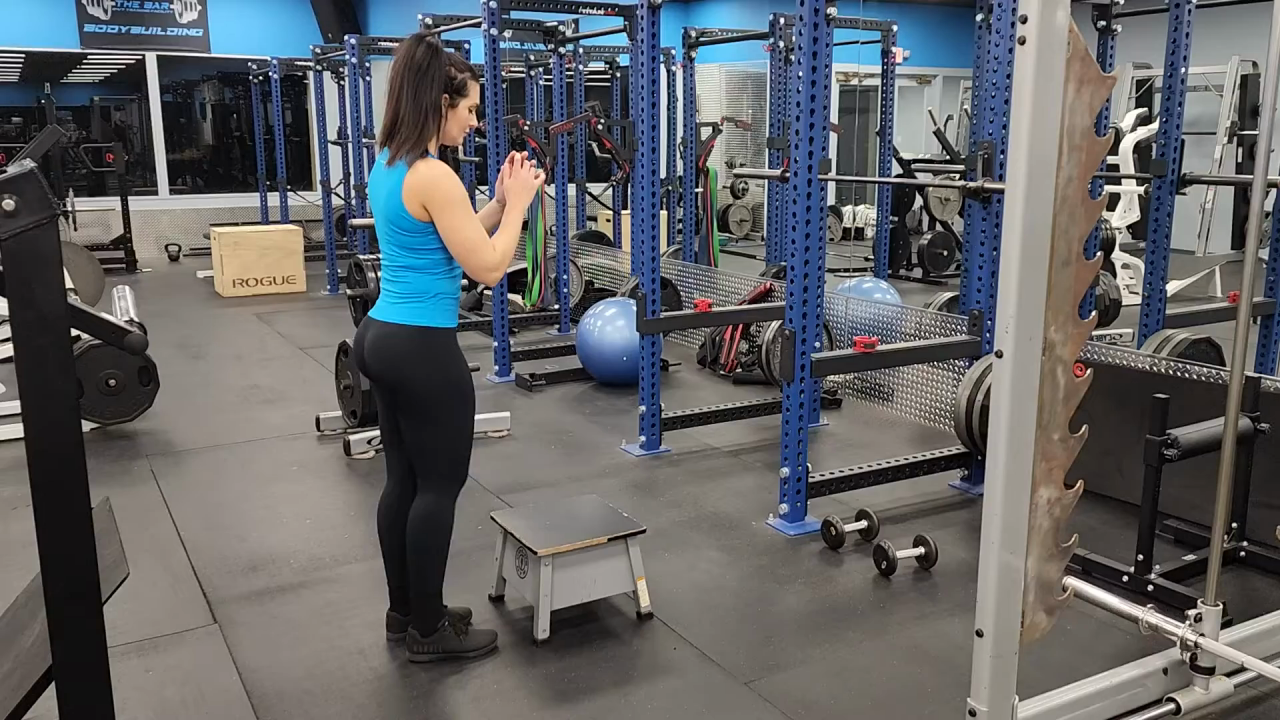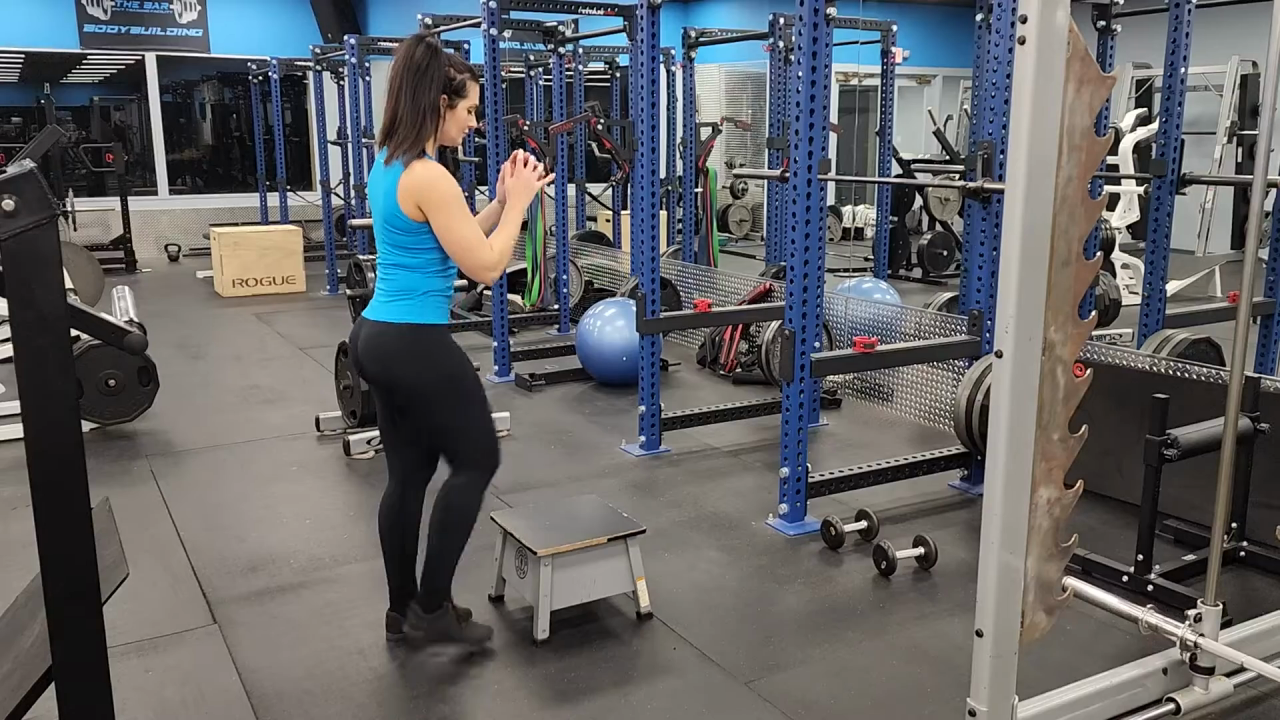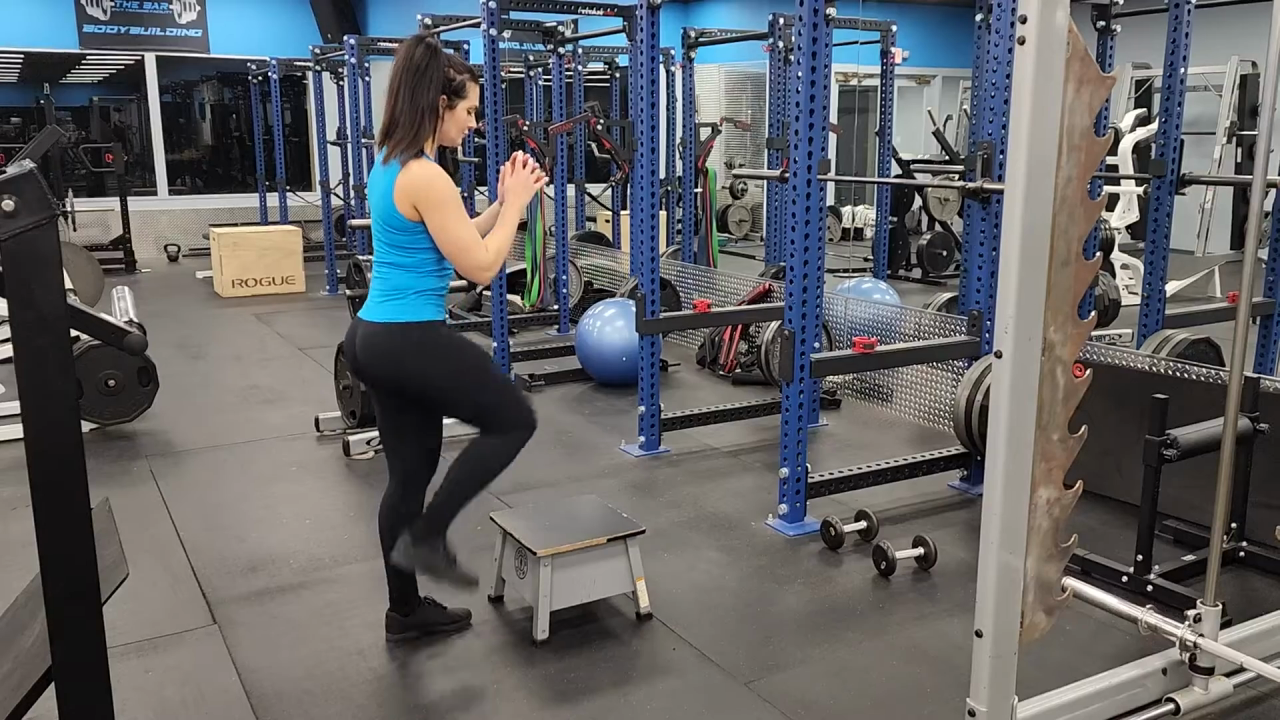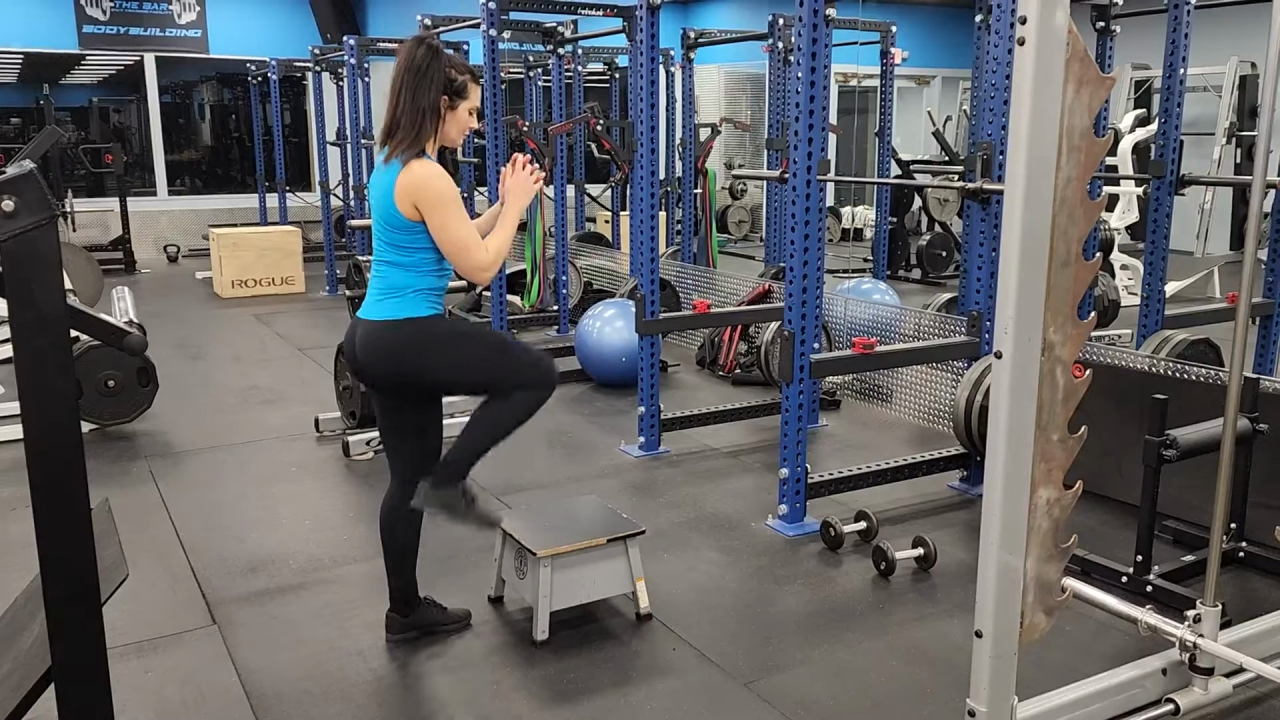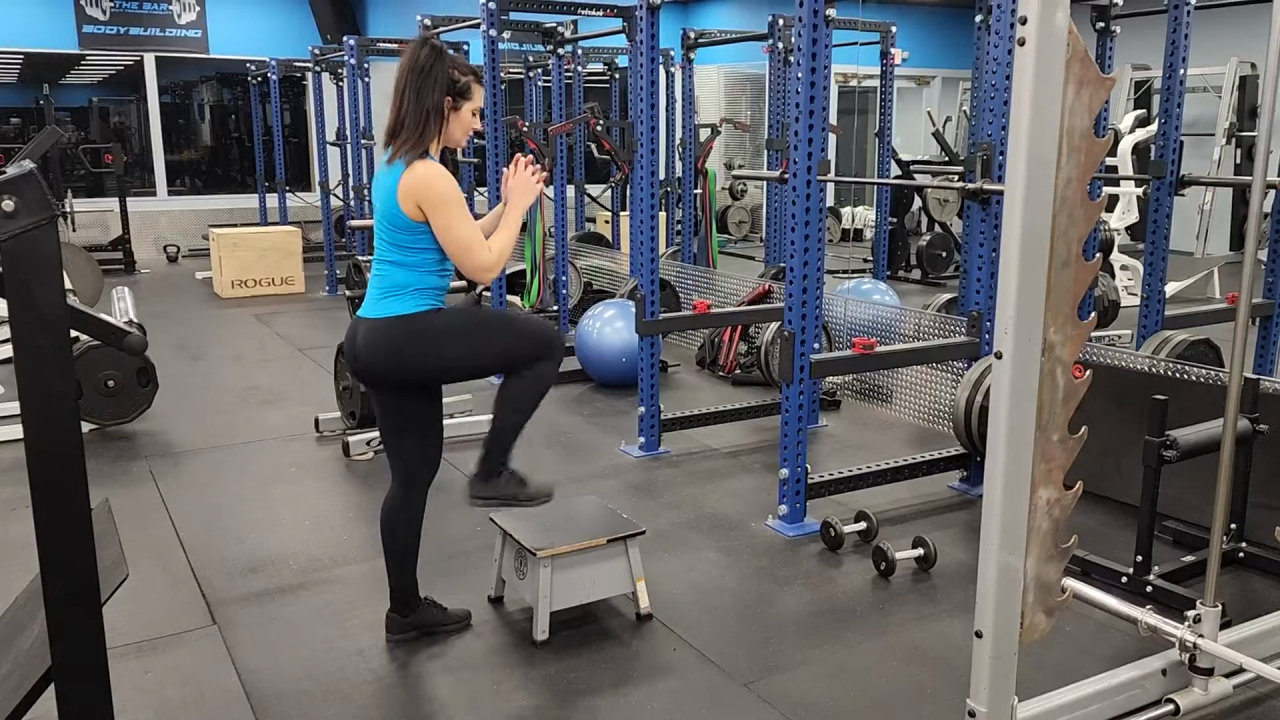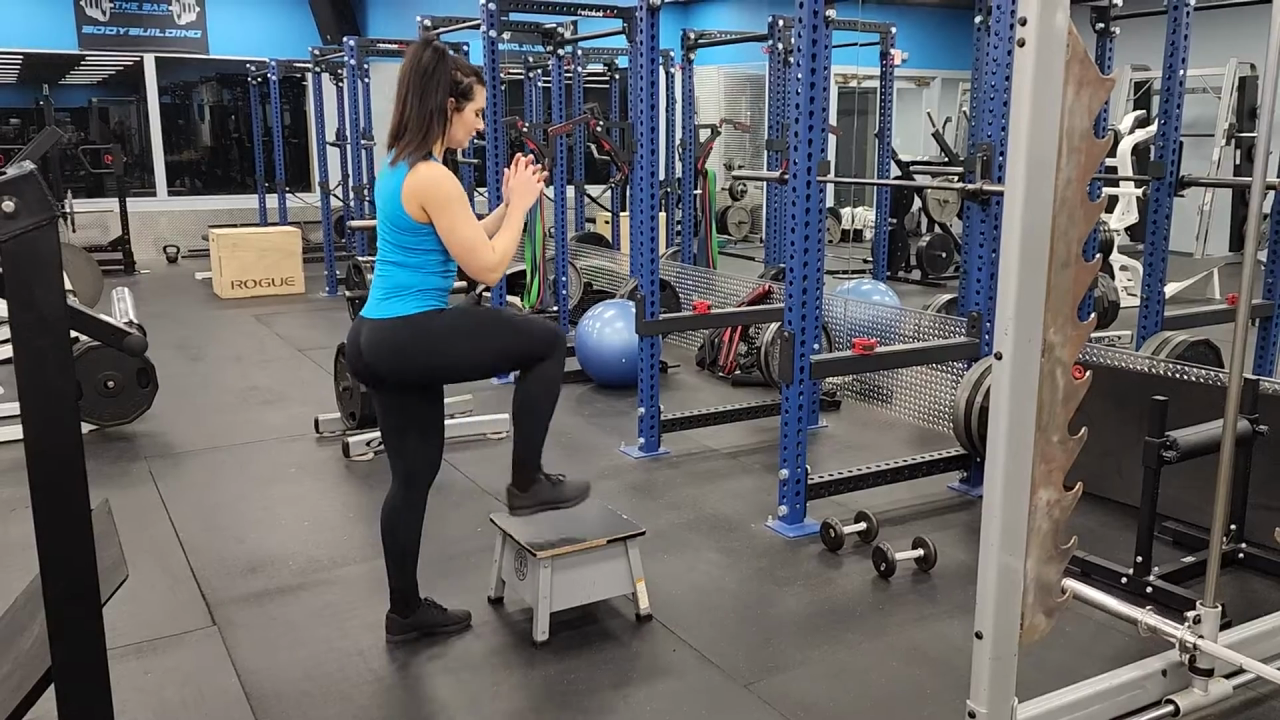
dt=0.1s
person 1, frame 1
left shoulder: (388, 165)
right shoulder: (432, 176)
right elbow: (488, 268)
left wrist: (498, 201)
right wrist: (519, 205)
left hip: (382, 336)
right hip: (420, 346)
left knee: (408, 479)
right knee: (439, 485)
left ankle: (405, 612)
right ankle: (432, 630)
person 1, frame 2
left shoulder: (388, 165)
right shoulder: (428, 177)
right elbow: (485, 266)
left wrist: (499, 202)
right wrist: (519, 204)
left hip: (378, 336)
right hip: (415, 344)
left knee: (407, 477)
right knee: (476, 464)
left ankle: (405, 609)
right ankle: (433, 610)
person 1, frame 3
left shoulder: (389, 164)
right shoulder: (425, 177)
left elbow: (449, 244)
right elbow: (479, 267)
left wrist: (501, 202)
right wrist: (515, 206)
left hip: (374, 338)
right hip: (408, 340)
left knee: (411, 474)
right knee: (513, 421)
left ankle: (406, 609)
right ankle: (427, 538)
person 1, frame 4
left shoulder: (391, 164)
right shoulder: (426, 177)
left elbow: (450, 244)
right elbow: (479, 267)
left wrist: (501, 204)
right wrist: (515, 206)
left hip: (373, 337)
right hip: (408, 338)
left knee: (409, 474)
right knee: (535, 373)
left ankle: (406, 610)
right ankle: (449, 481)
person 1, frame 5
left shoulder: (395, 164)
right shoulder: (428, 177)
left elbow: (451, 245)
right elbow: (482, 267)
left wrist: (506, 204)
right wrist: (519, 207)
left hip: (372, 337)
right hip: (407, 336)
left knee: (412, 473)
right knee: (544, 343)
left ankle: (406, 610)
right ankle: (492, 474)
person 1, frame 6
left shoulder: (398, 166)
right shoulder: (433, 178)
left elbow: (458, 246)
right elbow: (487, 268)
left wrist: (507, 206)
right wrist: (520, 206)
left hip: (375, 339)
right hip: (411, 338)
left knee: (412, 474)
right knee: (547, 342)
left ankle: (406, 611)
right ankle: (526, 482)
